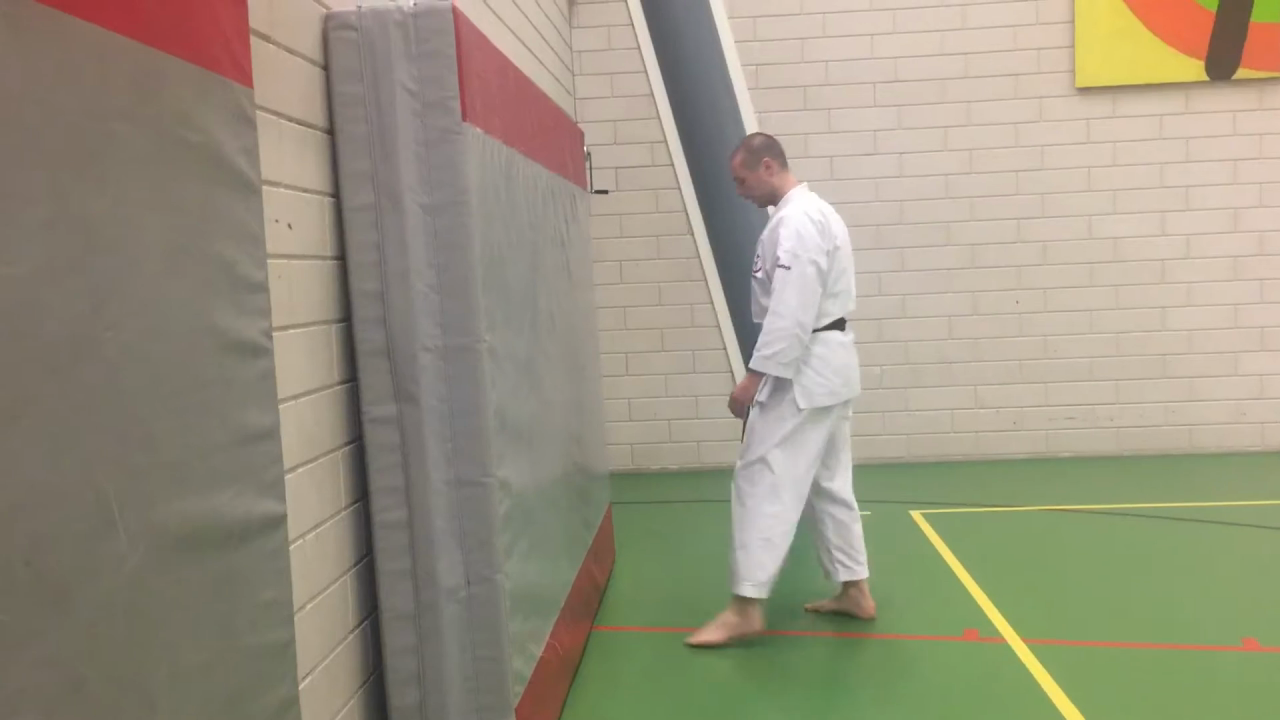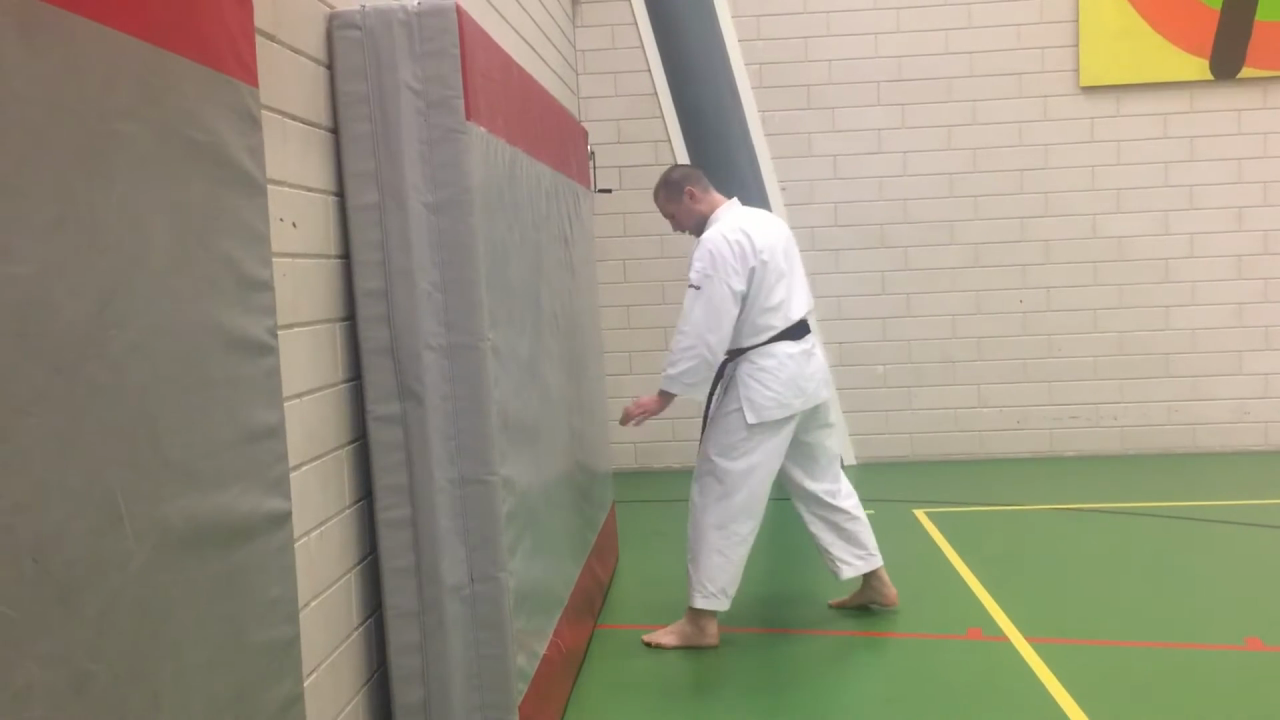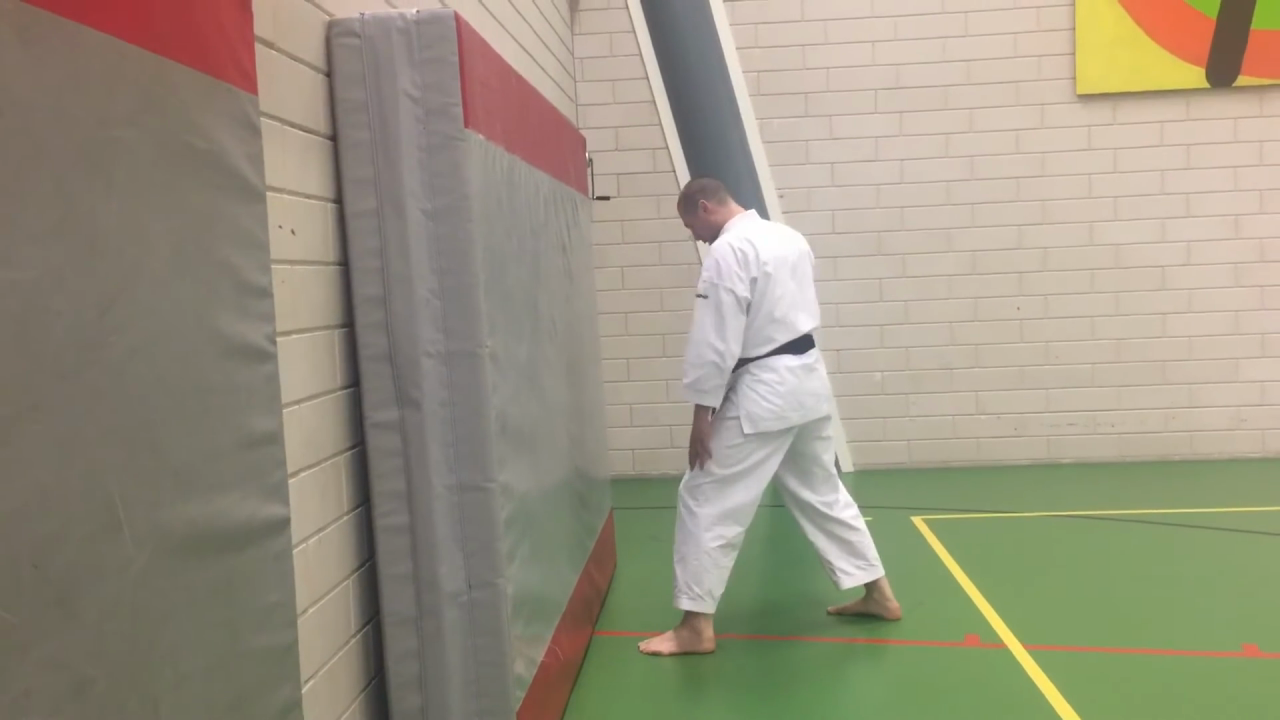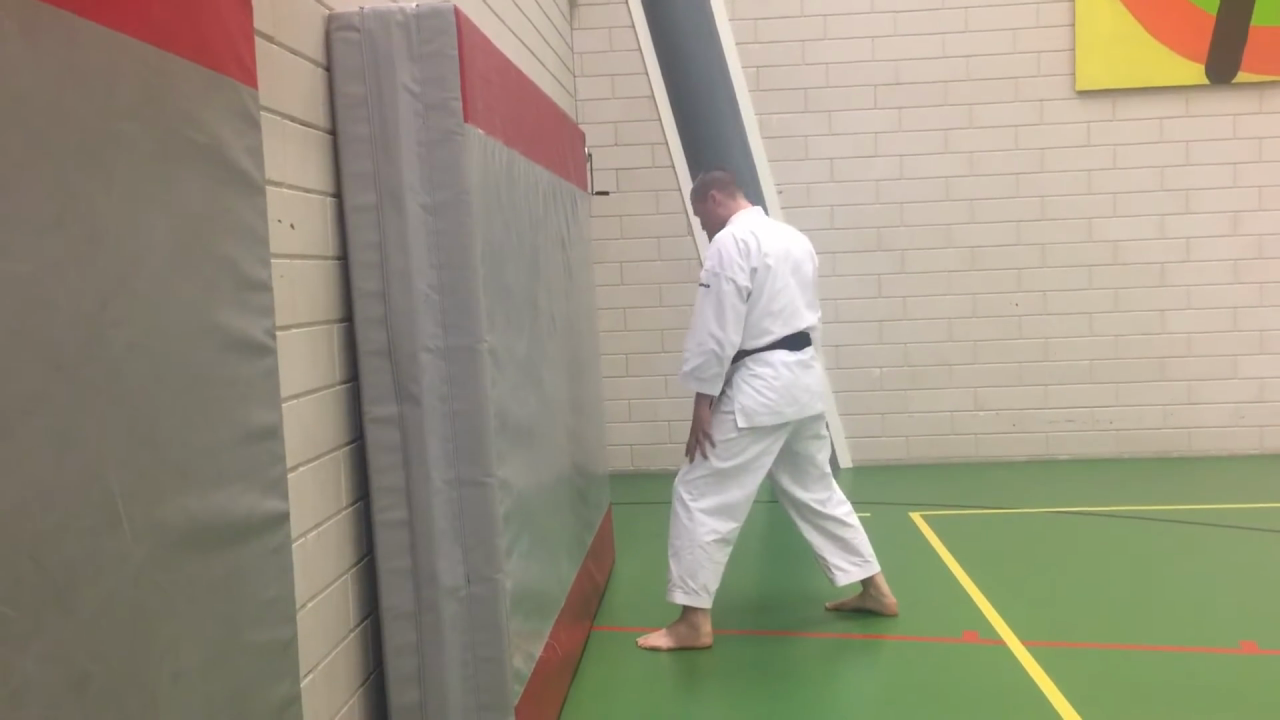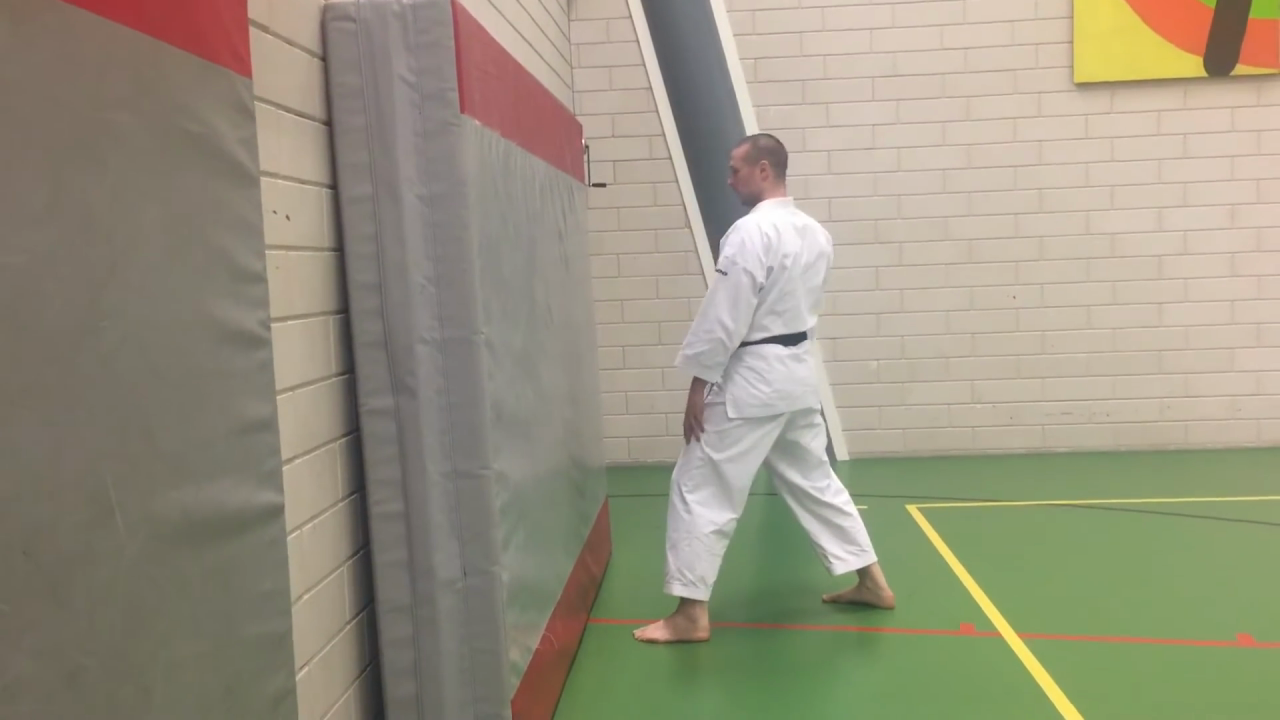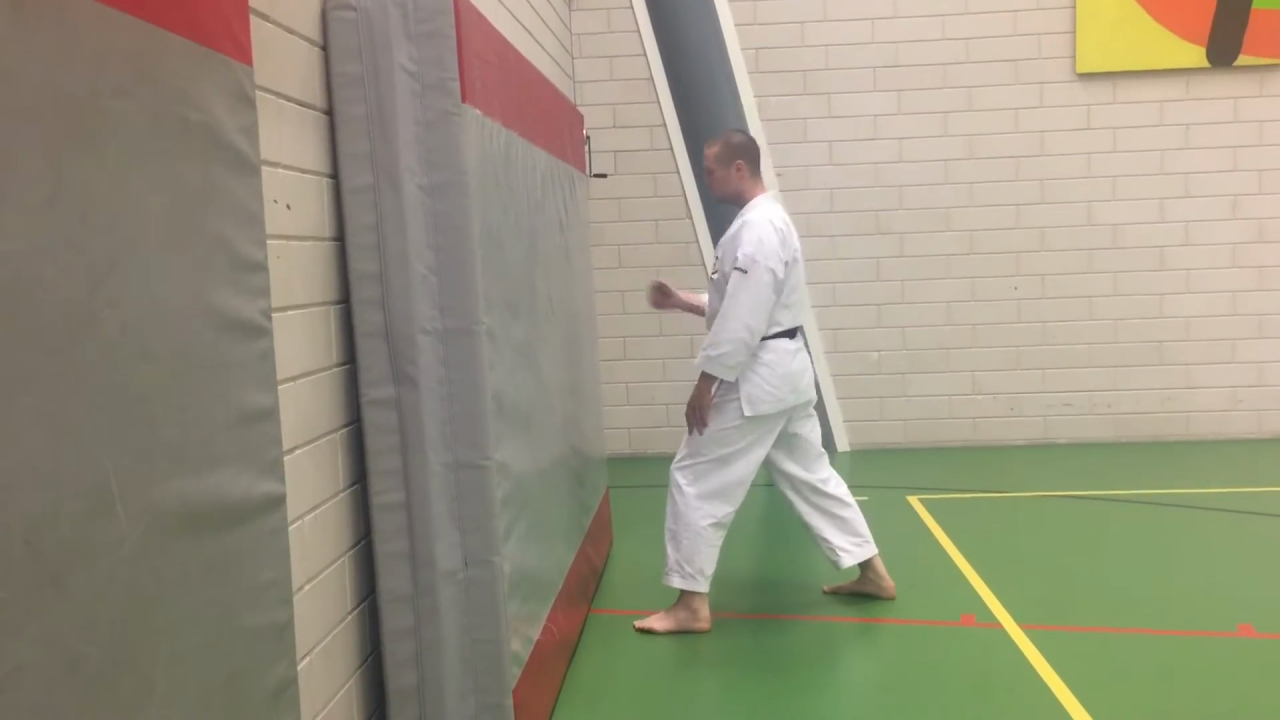
dt=0.5s
person 1, frame 1
left shoulder: (794, 221)
right shoulder: (818, 212)
left elbow: (789, 314)
left wrist: (755, 377)
right wrist: (765, 374)
left hip: (808, 368)
right hip: (832, 361)
left knee: (764, 481)
right knee: (831, 482)
left ankle: (745, 606)
right ankle: (855, 591)
person 1, frame 2
left shoulder: (719, 243)
right shoulder: (767, 223)
left elbow: (702, 332)
left wrist: (664, 396)
left hip: (763, 378)
right hip: (804, 364)
left knee: (722, 494)
right knee: (823, 481)
left ankle: (702, 618)
right ankle: (875, 580)
person 1, frame 3
left shoulder: (727, 251)
right shoulder: (789, 238)
left elbow: (715, 343)
left wrist: (701, 416)
left hip: (763, 389)
right hip: (807, 379)
left knee: (706, 501)
right knee: (822, 492)
left ankle: (696, 625)
right ankle: (878, 593)
person 1, frame 4
left shoulder: (730, 242)
right shoulder: (794, 238)
left elbow: (716, 331)
left wrist: (702, 403)
left hip: (759, 386)
right hip: (804, 377)
left knee: (701, 496)
right knee: (816, 490)
left ankle: (694, 620)
right ankle: (875, 589)
person 1, frame 5
left shoulder: (751, 232)
right shoulder: (816, 233)
left elbow: (722, 318)
left wrist: (698, 386)
left hip: (751, 378)
right hip: (797, 373)
left knee: (700, 488)
right knee: (814, 481)
left ankle: (690, 613)
right ankle: (871, 581)
person 1, frame 6
left shoulder: (754, 229)
right shoulder: (772, 221)
left elbow: (742, 318)
left wrist: (706, 383)
right wrist: (685, 302)
left hip: (757, 375)
right hip: (788, 367)
left knee: (696, 479)
right knee: (810, 474)
left ankle: (692, 603)
right ankle: (871, 571)
